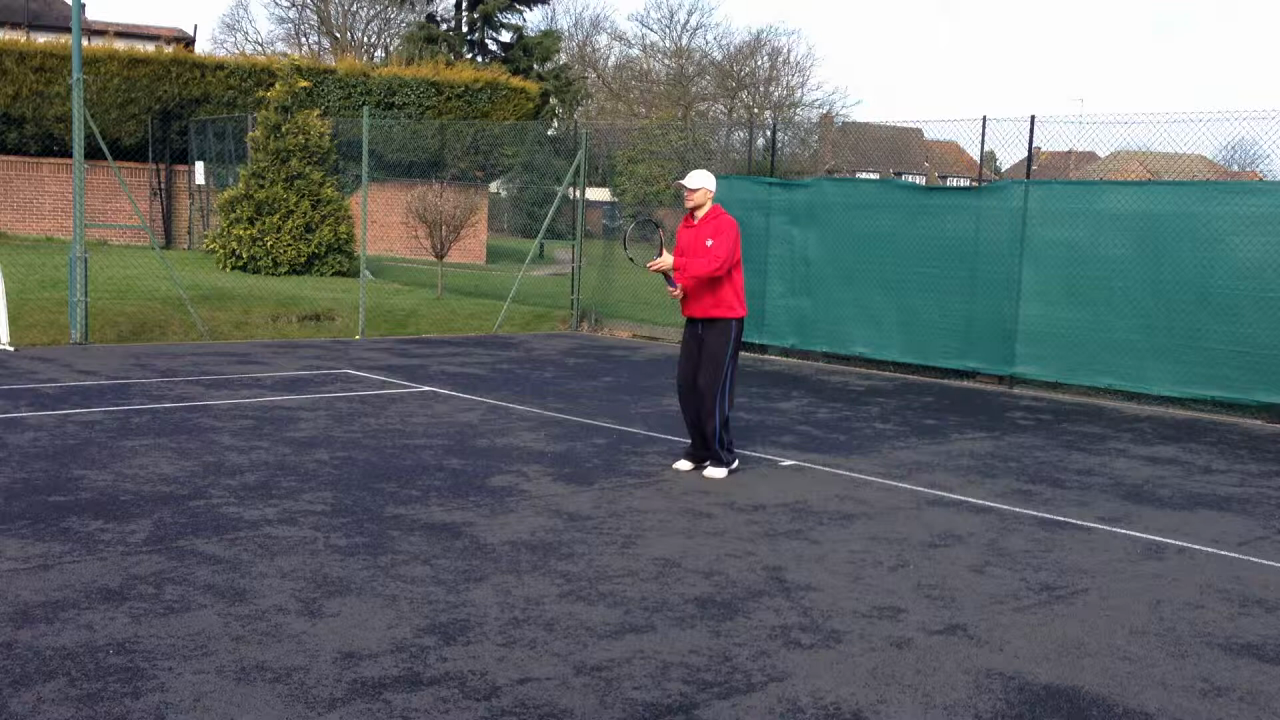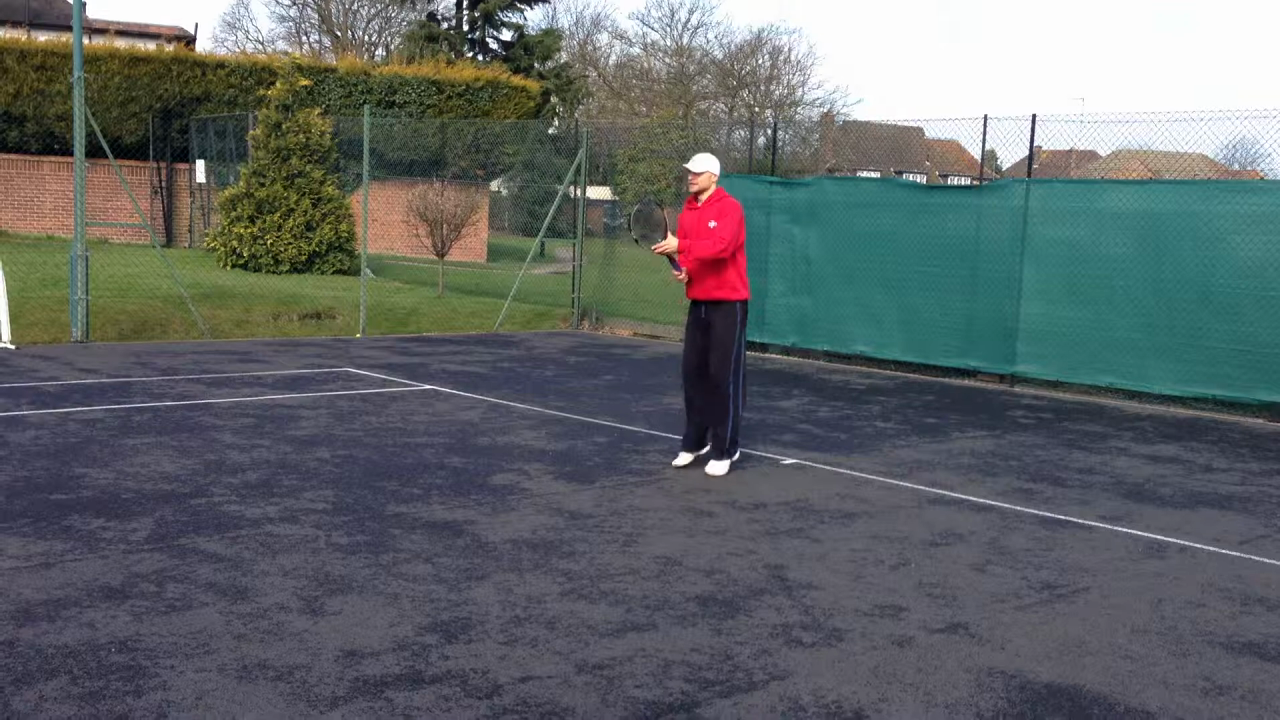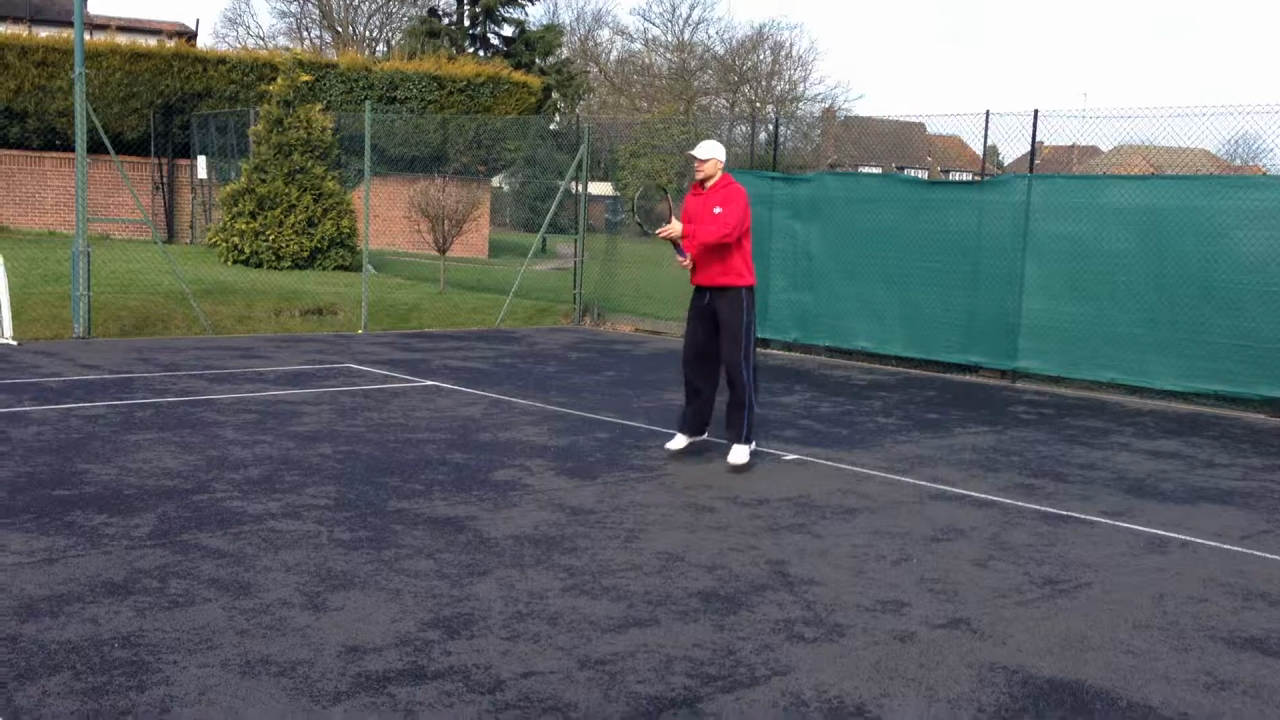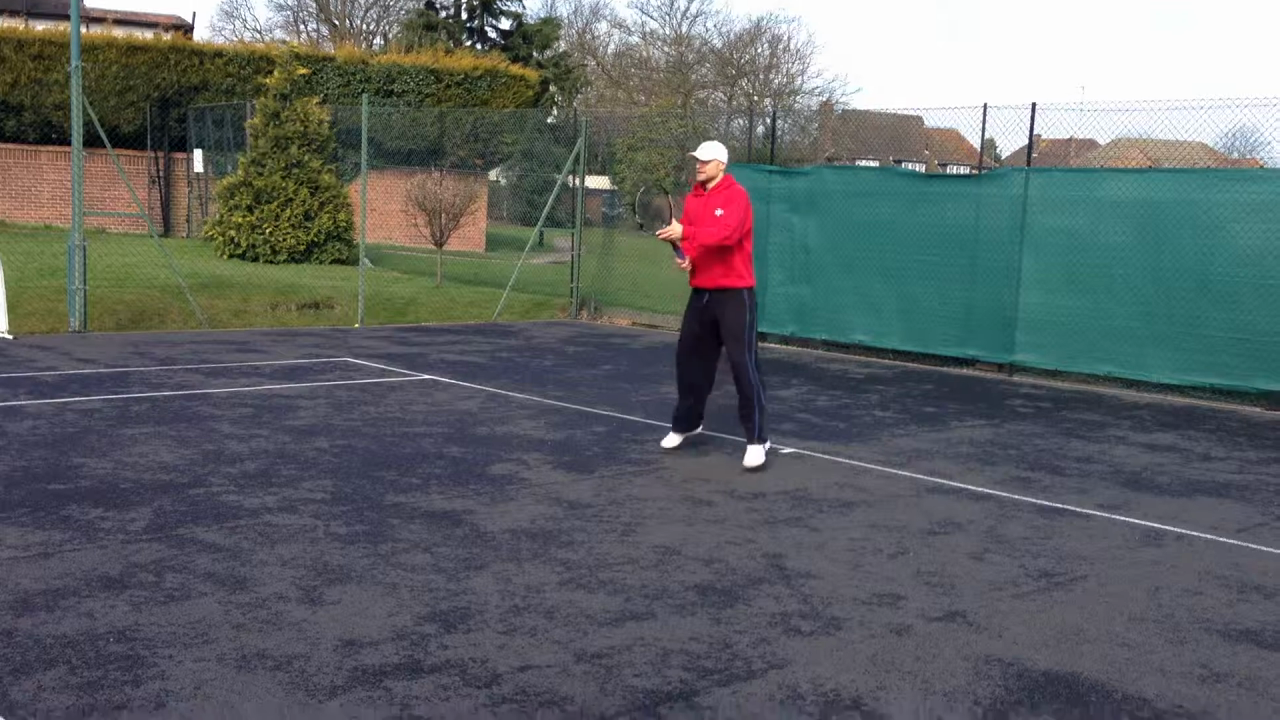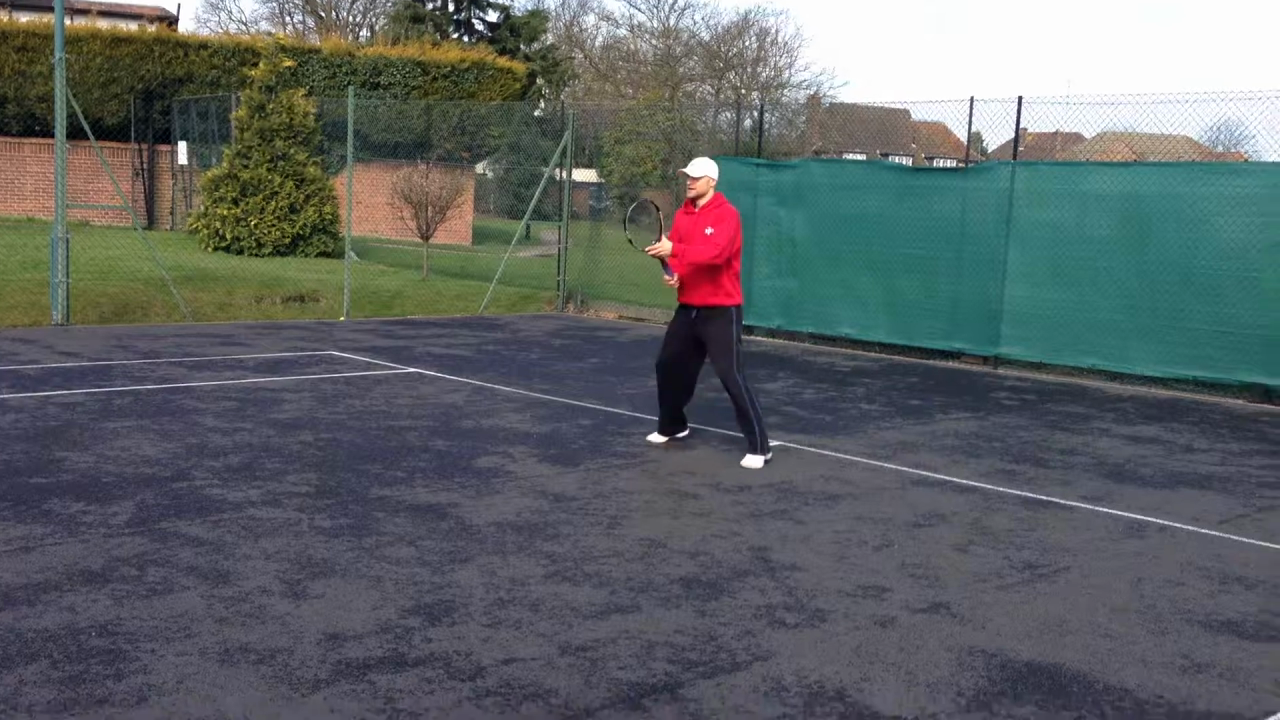
dt=0.1s
person 1, frame 1
left shoulder: (725, 225)
right shoulder: (684, 228)
left elbow: (716, 265)
right elbow: (680, 267)
left wrist: (675, 262)
right wrist: (678, 287)
left hip: (724, 318)
right hip: (695, 319)
left knee: (714, 387)
right knee: (687, 385)
left ankle: (722, 458)
right ankle: (700, 451)
person 1, frame 2
left shoulder: (730, 208)
right shoulder: (687, 211)
left elbow: (721, 246)
right elbow: (685, 250)
left wrist: (680, 245)
right wrist: (683, 271)
left hip: (729, 303)
right hip: (699, 303)
left knee: (724, 374)
right knee: (693, 371)
left ankle: (725, 450)
right ankle: (696, 441)
person 1, frame 3
left shoulder: (735, 194)
right shoulder: (692, 197)
left elbow: (725, 232)
right elbow: (687, 237)
left wrist: (684, 230)
right wrist: (686, 257)
left hip: (735, 290)
right hip: (702, 290)
left knee: (736, 361)
right knee: (695, 358)
left ankle: (742, 438)
right ankle: (692, 426)
person 1, frame 4
left shoulder: (736, 195)
right shoulder: (692, 198)
left elbow: (726, 233)
right elbow: (687, 237)
left wrist: (685, 232)
right wrist: (686, 258)
left hip: (734, 291)
right hip: (701, 291)
left knee: (742, 362)
right knee: (689, 356)
left ankle: (756, 438)
right ankle: (686, 423)
person 1, frame 5
left shoulder: (726, 214)
right shoulder: (683, 214)
left elbow: (716, 252)
right elbow: (675, 253)
left wrist: (673, 248)
right wrist: (673, 275)
left hip: (722, 308)
right hip: (689, 308)
left knee: (730, 373)
right knee: (668, 364)
left ankle: (758, 445)
right ankle: (672, 426)
